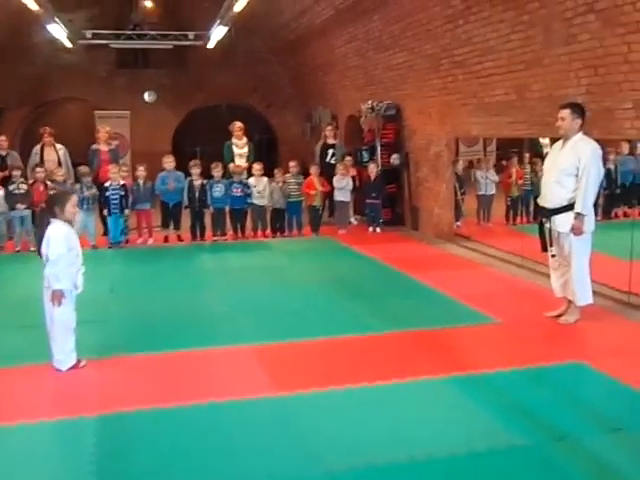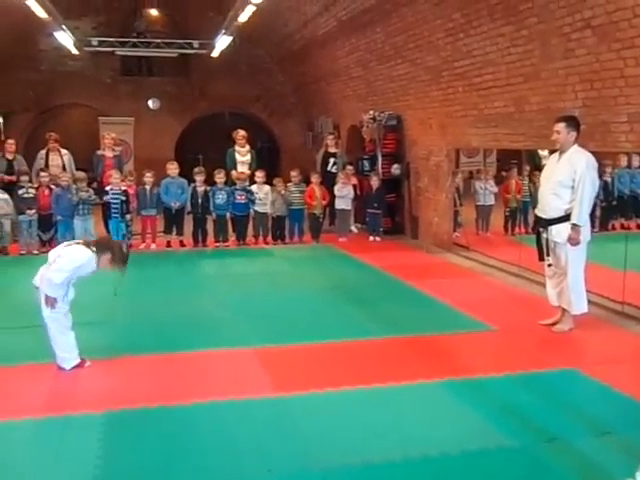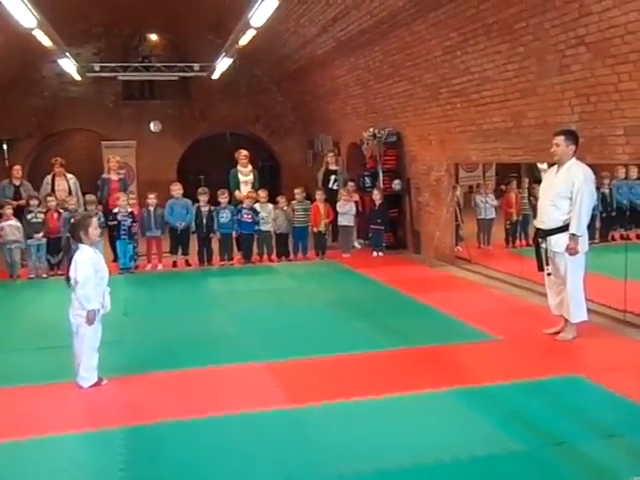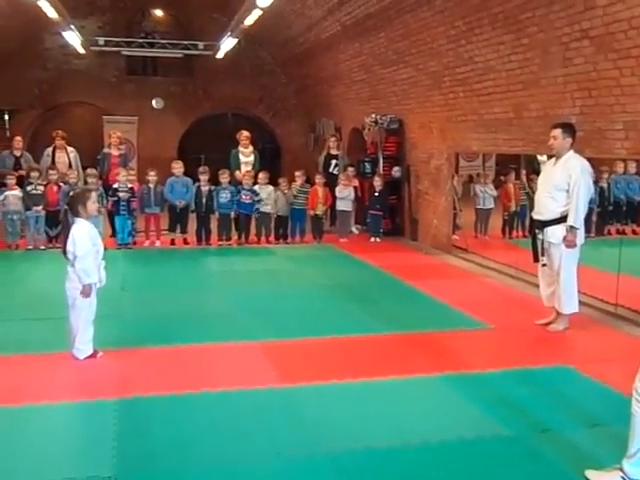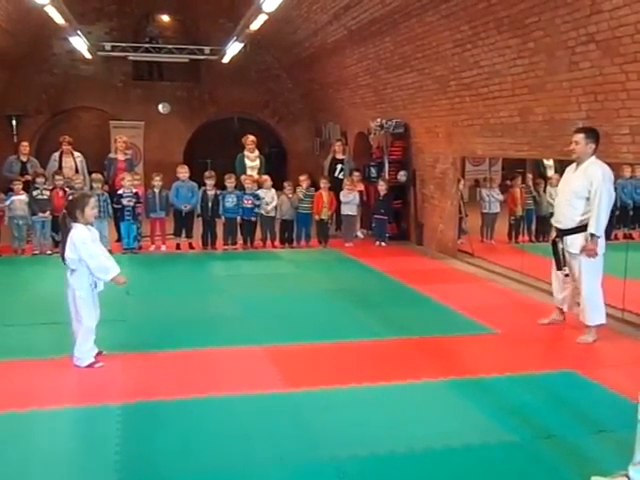
dt=1s
person 1, frame 1
left shoulder: (587, 148)
right shoulder: (557, 147)
left elbow: (588, 185)
left wrist: (579, 217)
right wrist: (544, 210)
left hip: (571, 216)
right hip: (553, 216)
left knee: (575, 262)
right knee: (557, 262)
left ankle: (575, 308)
right ankle: (565, 303)
person 1, frame 2
left shoulder: (583, 160)
right shoulder: (554, 159)
left elbow: (584, 196)
left wrist: (576, 227)
right wrist: (540, 220)
left hip: (567, 227)
right hip: (549, 225)
left knee: (570, 271)
right knee: (553, 270)
left ankle: (569, 317)
right ankle: (560, 312)
person 1, frame 3
left shoulder: (580, 172)
right shoulder: (551, 172)
left elbow: (582, 207)
left wrist: (574, 238)
right wrist: (539, 231)
left hip: (566, 237)
right hip: (548, 237)
left knee: (570, 281)
right knee: (554, 281)
left ankle: (572, 326)
right ankle: (563, 321)
person 1, frame 4
left shoulder: (577, 165)
right shoulder: (550, 164)
left elbow: (580, 200)
left wrist: (573, 230)
right wrist: (537, 224)
left hip: (562, 229)
right hip: (545, 228)
left knee: (563, 274)
right knee: (547, 273)
left ankle: (564, 317)
right ankle: (555, 313)
person 1, frame 5
left shoulder: (599, 172)
right shoulder: (571, 169)
left elbow: (601, 207)
left wrist: (593, 239)
right wrist: (557, 230)
left hip: (582, 238)
right hip: (564, 236)
left knee: (587, 283)
right knee: (561, 278)
left ankle: (592, 329)
right ankle: (559, 313)
person 2, frame 1
left shoulder: (64, 228)
right shoulder: (58, 231)
right elbow: (56, 262)
right wrist: (57, 288)
left hip: (66, 285)
right hip: (60, 287)
left knee: (64, 322)
right knee: (62, 323)
left ankle: (66, 358)
right ankle: (64, 361)
person 2, frame 2
left shoulder: (89, 253)
right shoulder: (85, 257)
right elbow: (59, 271)
left wrist: (53, 292)
right wrist: (51, 293)
left hip: (56, 285)
right hip: (51, 287)
left knee: (63, 323)
right knee: (59, 325)
left ankle: (69, 357)
right ankle: (68, 361)
person 2, frame 3
left shoulder: (91, 252)
right shoulder: (84, 256)
right elbow: (84, 285)
right wrist: (90, 309)
left hip: (91, 306)
right hip: (86, 308)
left knee: (89, 342)
right knee: (87, 343)
left ankle: (87, 375)
right ankle: (87, 378)
person 2, frame 4
left shoulder: (85, 226)
right shoulder: (82, 229)
right elbow: (83, 259)
left wrist: (92, 279)
right wrist: (87, 282)
left hip: (84, 278)
right hip: (82, 280)
left knee: (84, 314)
right knee: (83, 315)
left ankle: (82, 347)
right ankle: (83, 350)
person 2, frame 5
left shoulder: (89, 231)
right shoulder: (79, 234)
left elbow: (102, 253)
right elbow: (94, 259)
left wrist: (115, 271)
right wrist: (113, 275)
left hip: (88, 282)
right hip: (81, 284)
left knee: (90, 318)
right knee: (85, 321)
left ankle: (89, 350)
right ankle: (83, 357)
